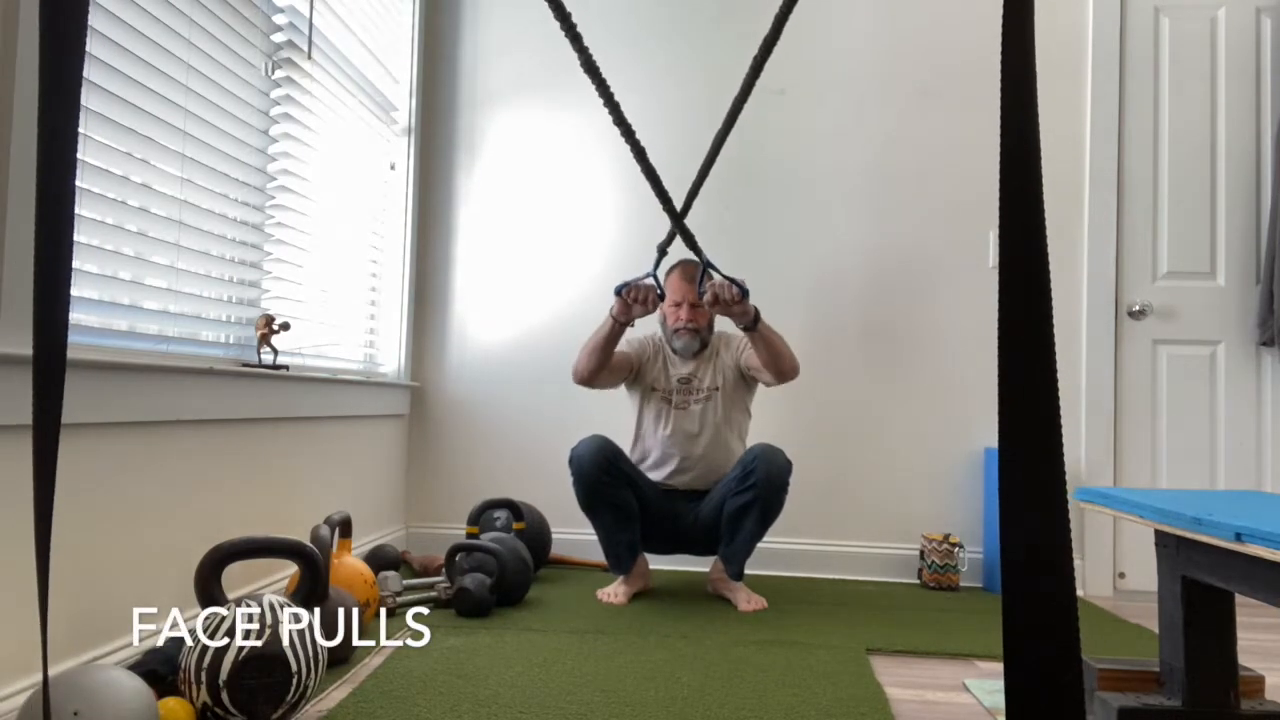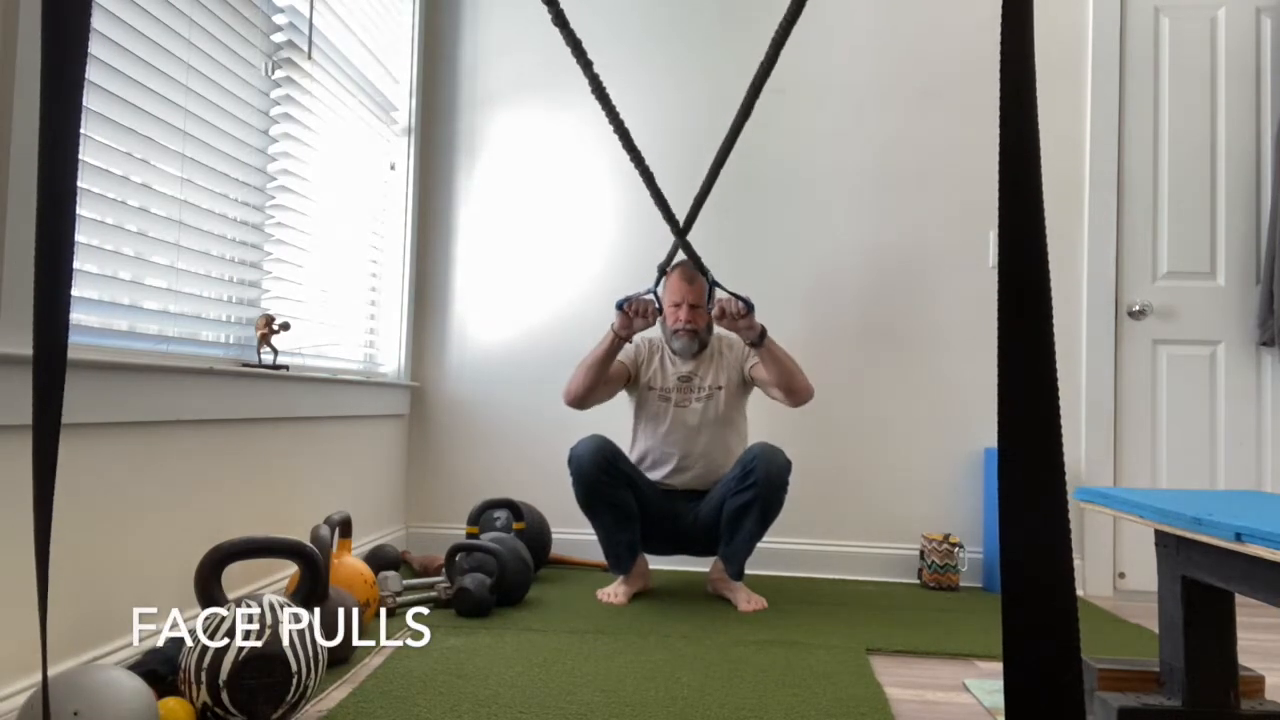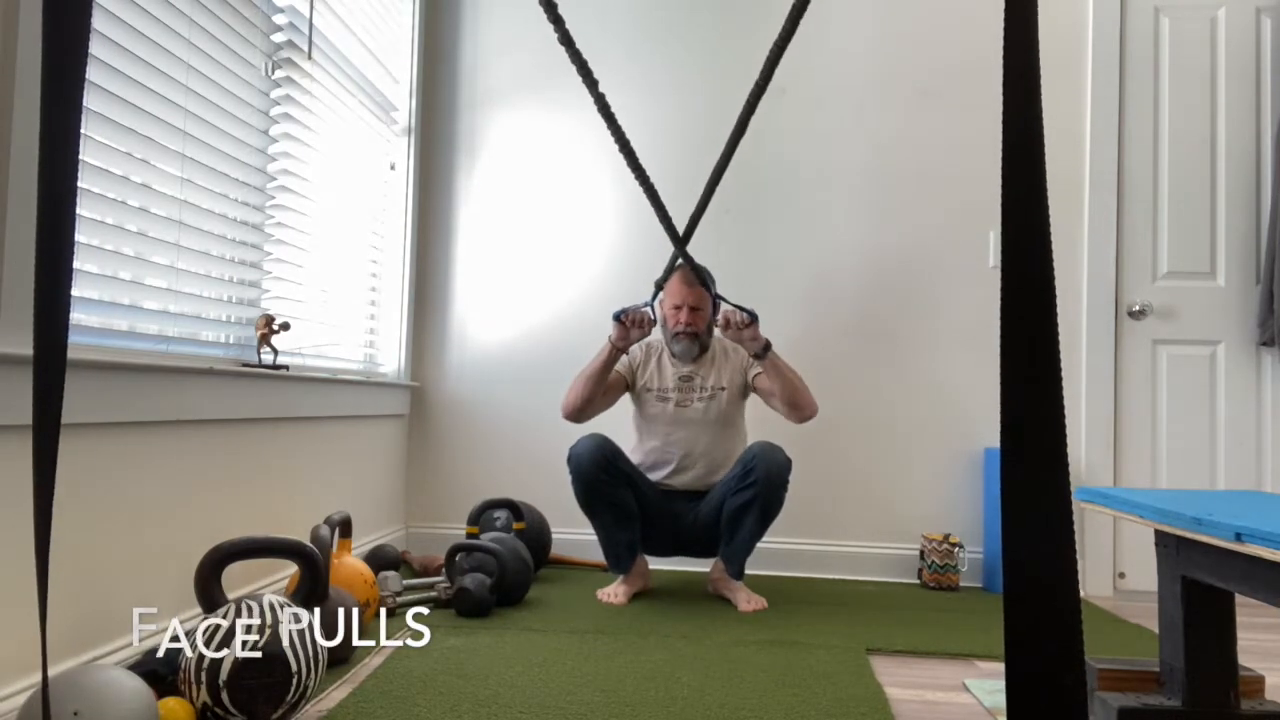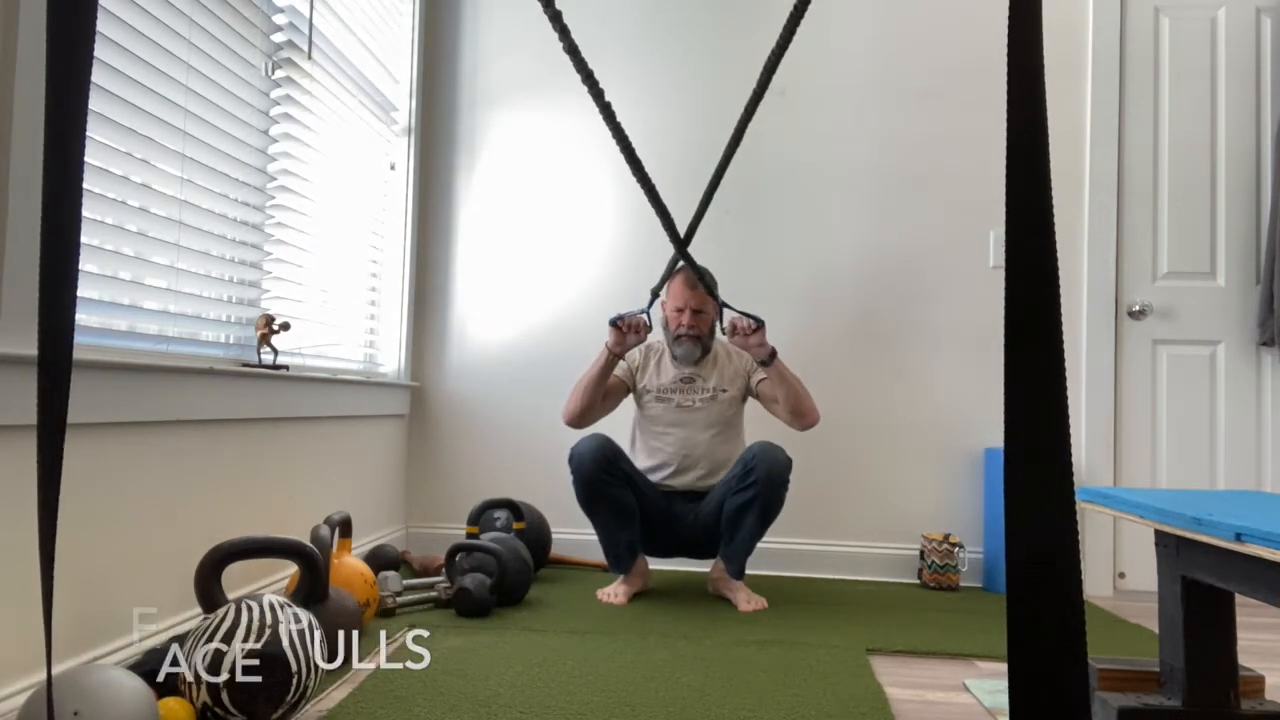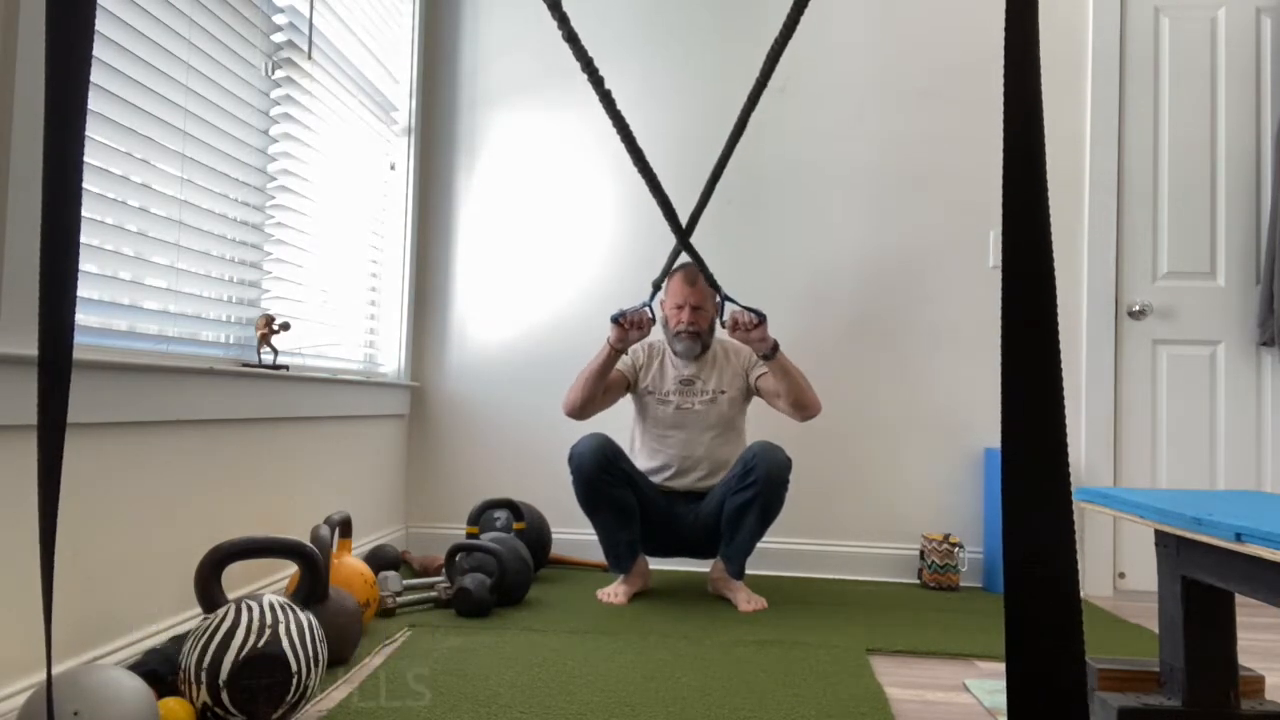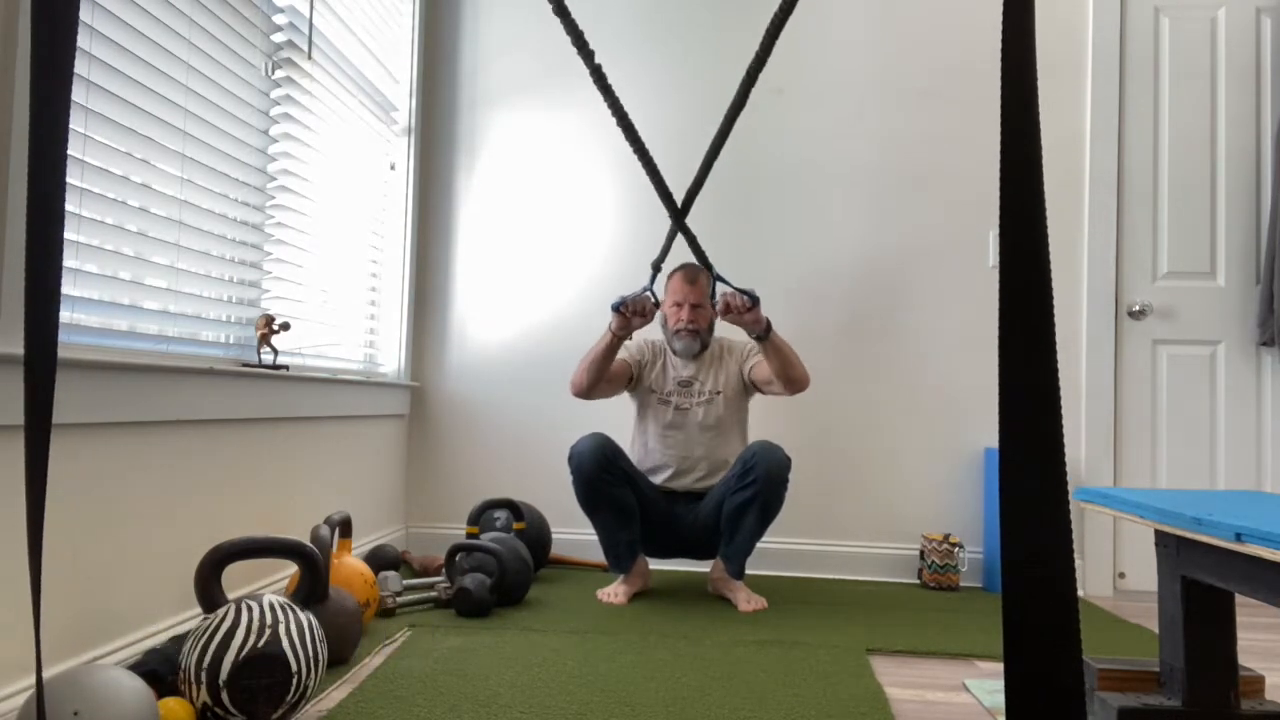
dt=0.3s
person 1, frame 1
left shoulder: (735, 351)
right shoulder: (643, 351)
left elbow: (785, 371)
right elbow: (585, 374)
left wrist: (747, 318)
right wrist: (619, 317)
left hip: (715, 512)
right hip: (651, 508)
left knee: (770, 461)
right knee: (590, 453)
left ankle: (727, 573)
right ankle: (630, 570)
person 1, frame 2
left shoulder: (736, 354)
right shoulder: (640, 354)
left elbow: (799, 394)
right elbow: (575, 396)
left wrist: (754, 334)
right wrist: (619, 333)
left hip: (715, 512)
right hip: (650, 509)
left knee: (769, 460)
right knee: (589, 453)
left ankle: (727, 573)
right ankle: (630, 570)
person 1, frame 3
left shoulder: (738, 358)
right shoulder: (639, 356)
left elbow: (804, 410)
right elbow: (573, 411)
left wrist: (759, 347)
right wrist: (615, 345)
left hip: (714, 514)
right hip: (651, 510)
left knee: (770, 459)
right knee: (588, 452)
left ankle: (727, 573)
right ankle: (631, 570)
person 1, frame 4
left shoulder: (740, 361)
right shoulder: (640, 359)
left elbow: (805, 418)
right elbow: (574, 417)
left wrist: (764, 354)
right wrist: (613, 351)
left hip: (714, 514)
right hip: (651, 511)
left knee: (770, 459)
right knee: (590, 452)
left ankle: (728, 573)
right ankle: (631, 570)
person 1, frame 5
left shoulder: (741, 359)
right shoulder: (641, 358)
left elbow: (806, 408)
right elbow: (575, 407)
left wrist: (766, 347)
right wrist: (615, 345)
left hip: (715, 514)
right hip: (652, 511)
left knee: (770, 459)
right knee: (589, 451)
left ankle: (727, 573)
right ankle: (631, 570)
person 1, frame 6
left shoulder: (738, 356)
right shoulder: (643, 355)
left elbow: (795, 382)
right elbow: (582, 387)
left wrist: (759, 326)
right wrist: (618, 330)
left hip: (715, 514)
right hip: (651, 511)
left knee: (770, 458)
right knee: (589, 451)
left ankle: (728, 573)
right ankle: (631, 569)
